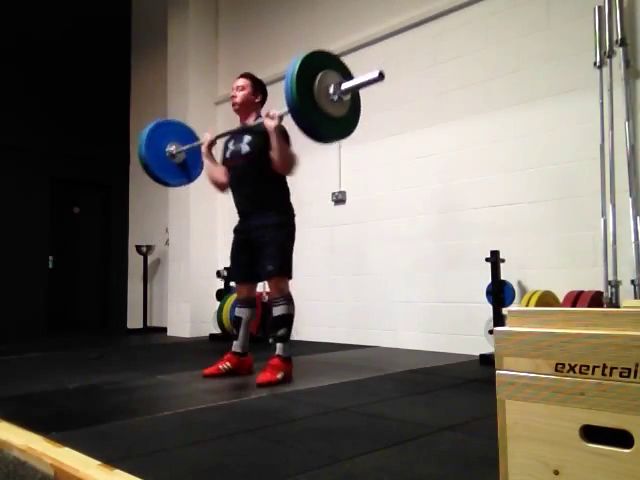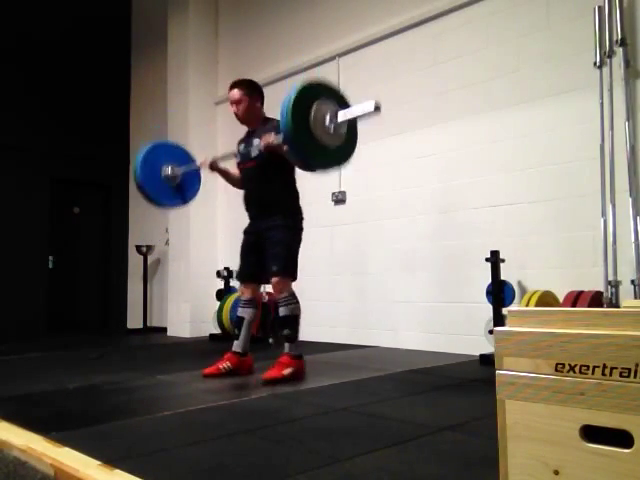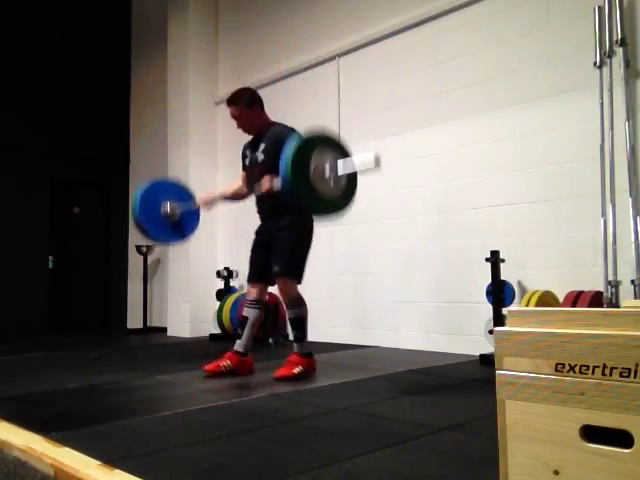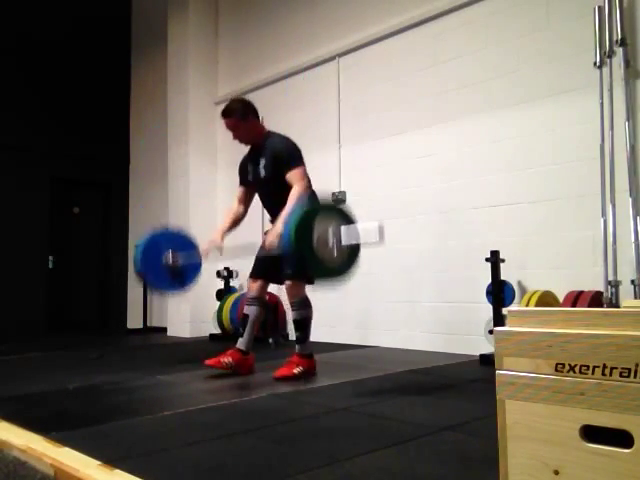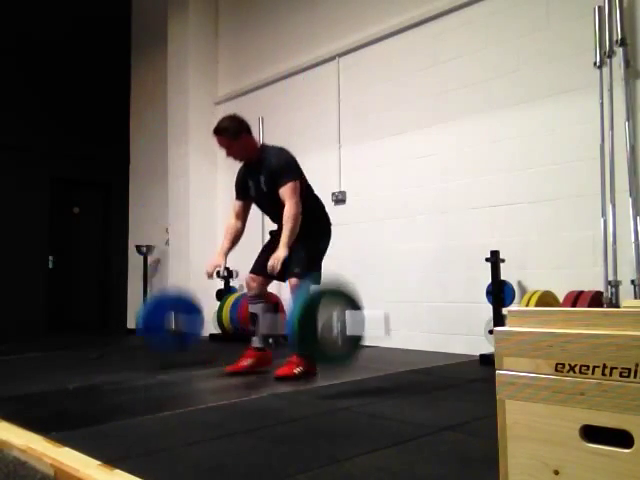
dt=0.1s
person 1, frame 1
left shoulder: (269, 129)
right shoulder: (230, 140)
left elbow: (285, 167)
right elbow: (222, 183)
left wrist: (273, 129)
right wrist: (207, 152)
left hip: (273, 219)
right hip: (245, 222)
left knee: (276, 284)
right knee: (243, 289)
left ankle: (281, 360)
right ankle: (238, 355)
person 1, frame 2
left shoulder: (277, 130)
right shoulder: (244, 143)
left wrist: (278, 147)
right wrist: (218, 169)
left hip: (282, 221)
right hip: (257, 224)
left knee: (279, 283)
right knee: (247, 288)
left ankle: (292, 356)
right ankle: (238, 355)
person 1, frame 3
left shoulder: (282, 135)
right shoulder: (249, 148)
right elbow: (245, 187)
left wrist: (279, 183)
right wrist: (218, 195)
left hip: (293, 222)
right hip: (268, 225)
left knee: (284, 283)
right knee: (254, 289)
left ankle: (302, 355)
right ankle: (239, 355)
person 1, frame 4
left shoulder: (280, 146)
right shoulder: (248, 161)
left elbow: (300, 186)
right elbow: (240, 204)
left wrist: (282, 223)
right wrist: (218, 235)
right hip: (277, 230)
left knee: (293, 284)
right knee: (255, 285)
left ankle: (304, 356)
right ankle: (240, 354)
person 1, frame 5
left shoulder: (278, 161)
right shoulder: (244, 174)
left elbow: (293, 205)
right elbow: (238, 220)
left wrist: (283, 249)
right wrist: (222, 254)
left hip: (310, 229)
right hip: (284, 233)
left knee: (296, 284)
right knee: (254, 281)
left ankle: (303, 358)
right ankle: (258, 350)
